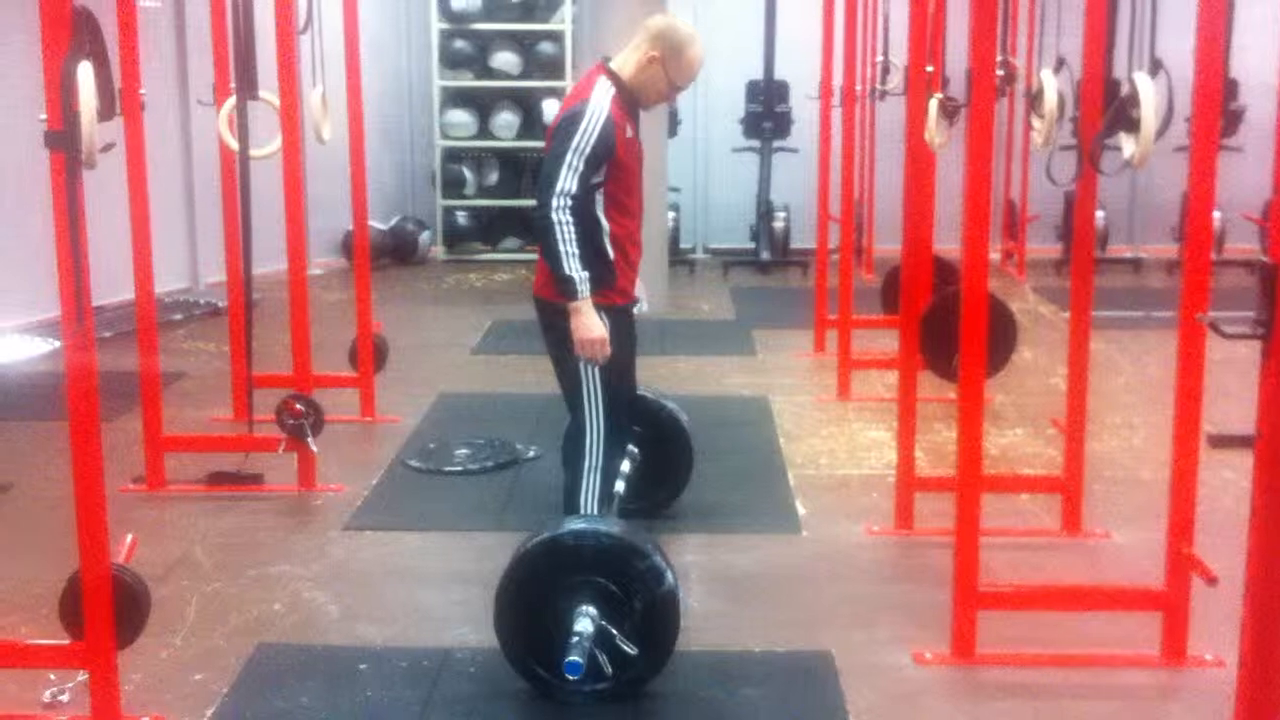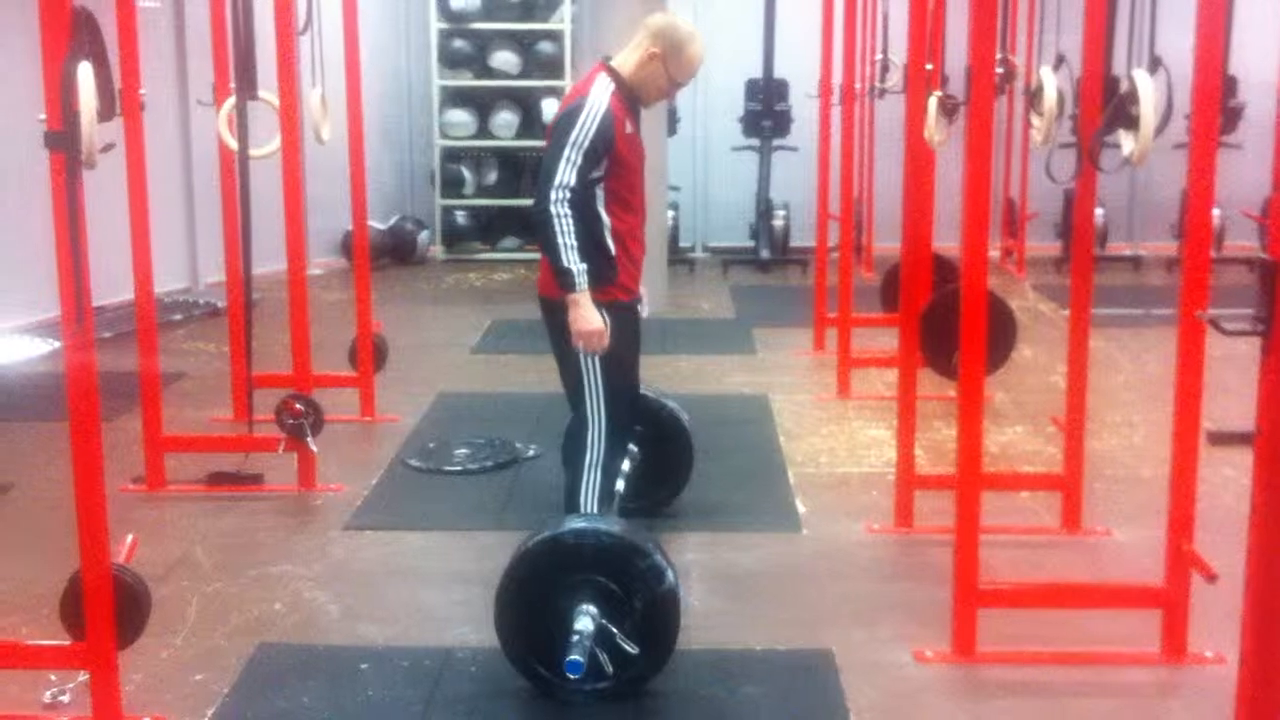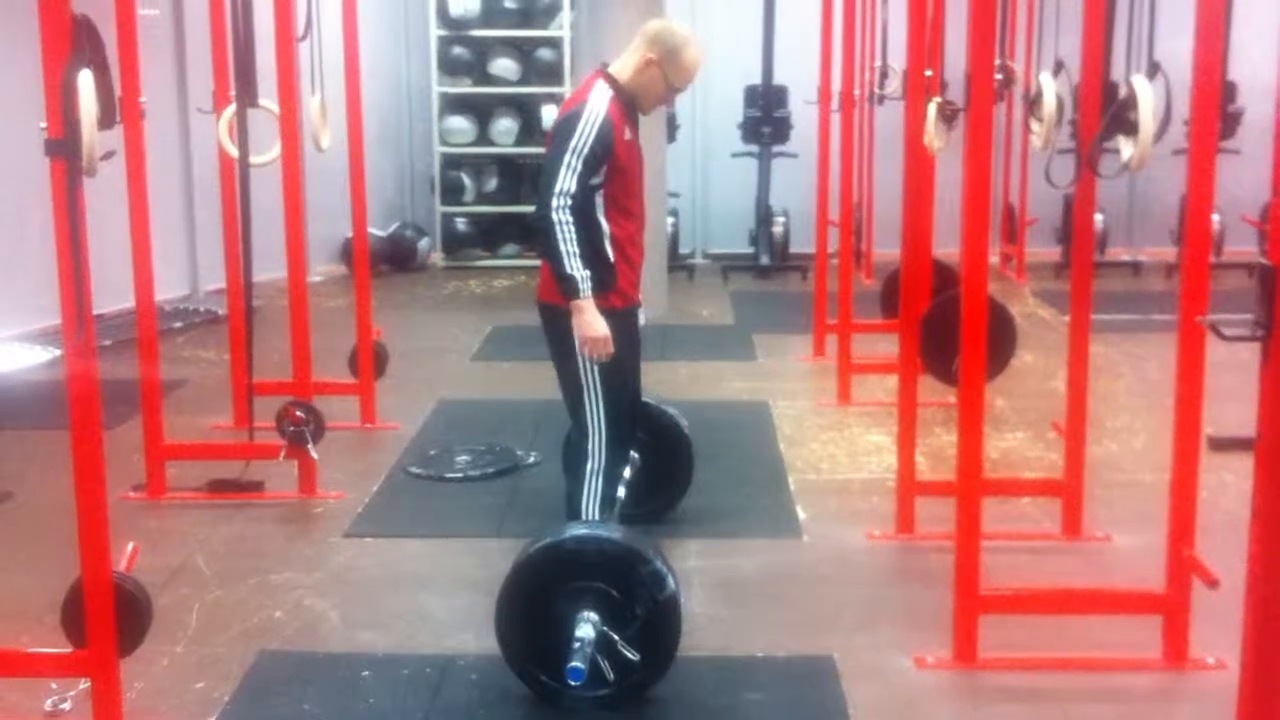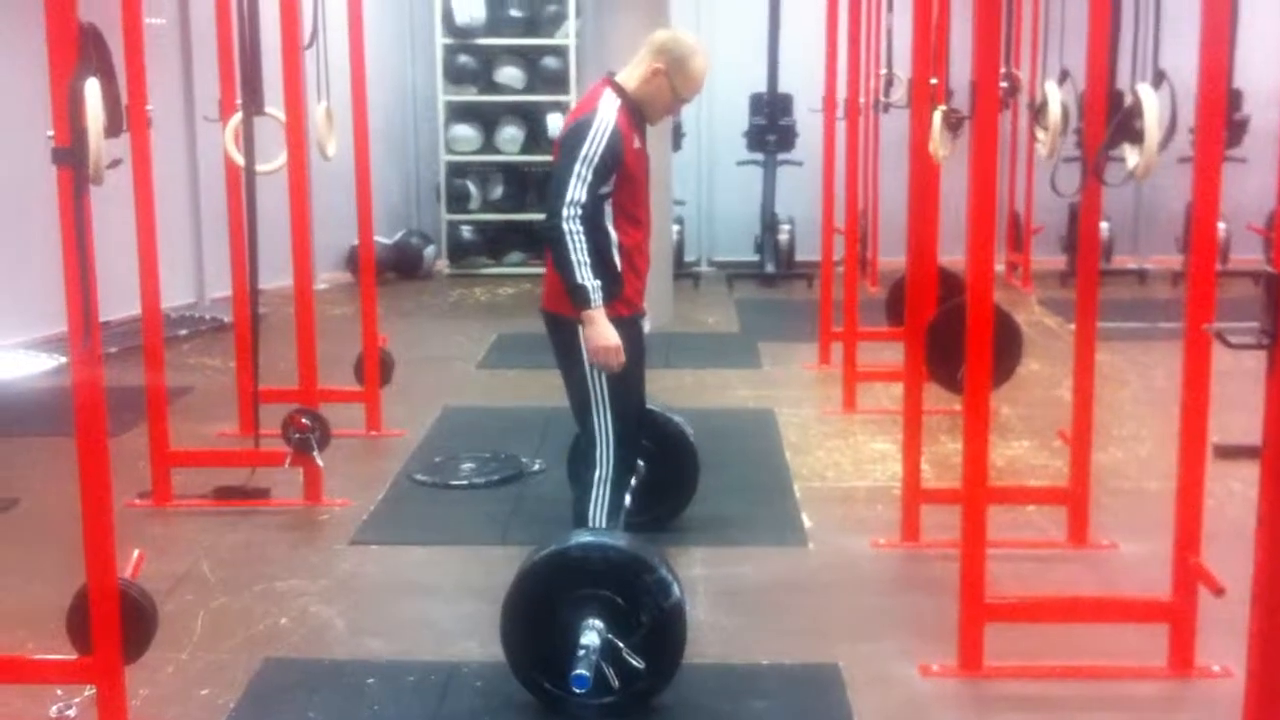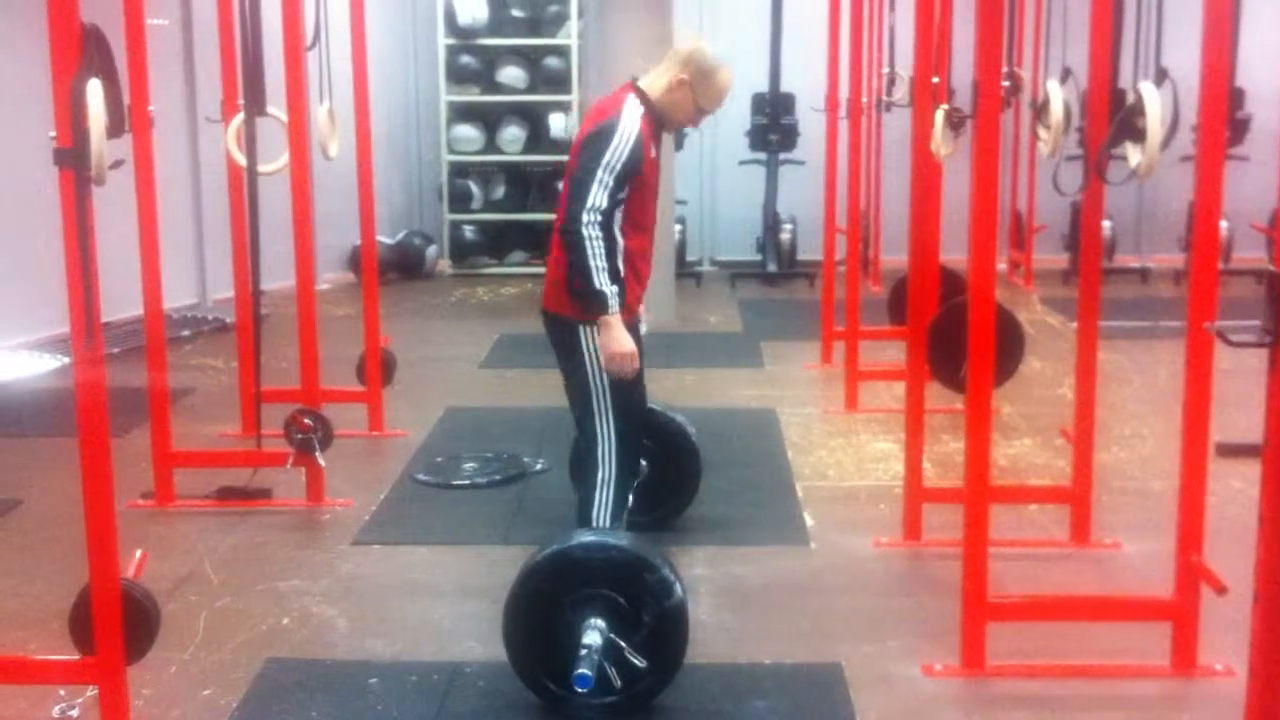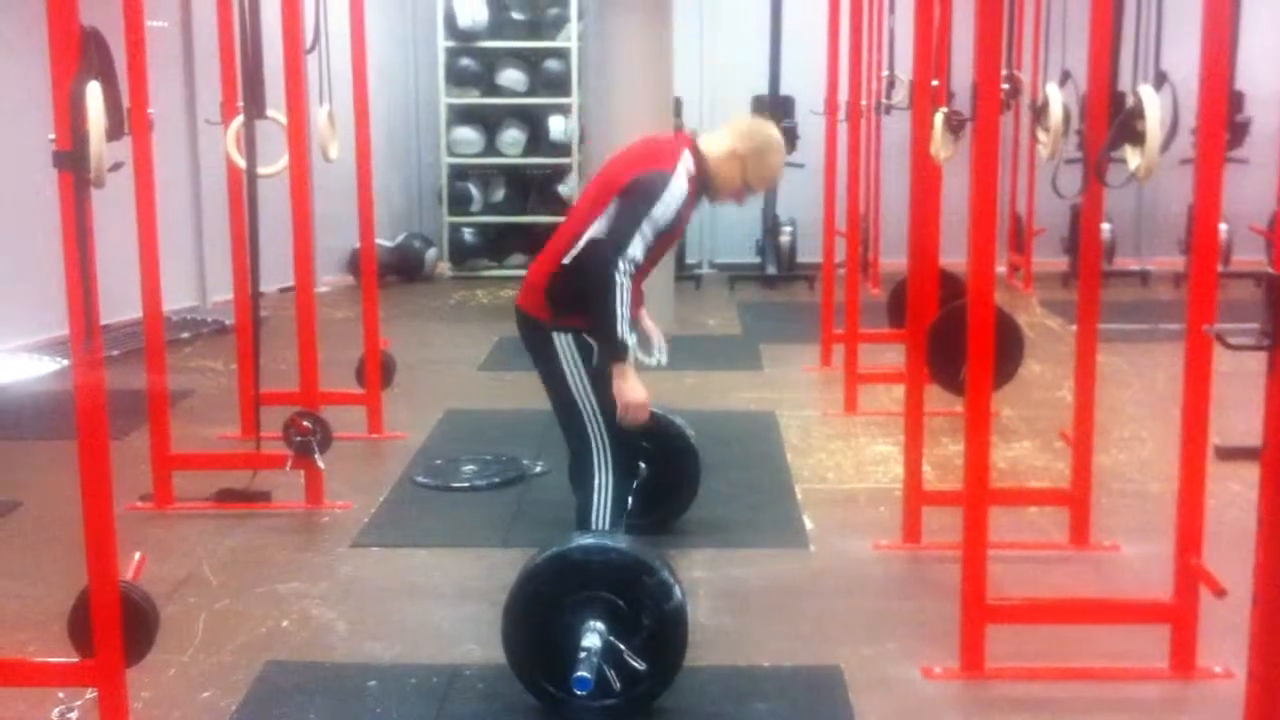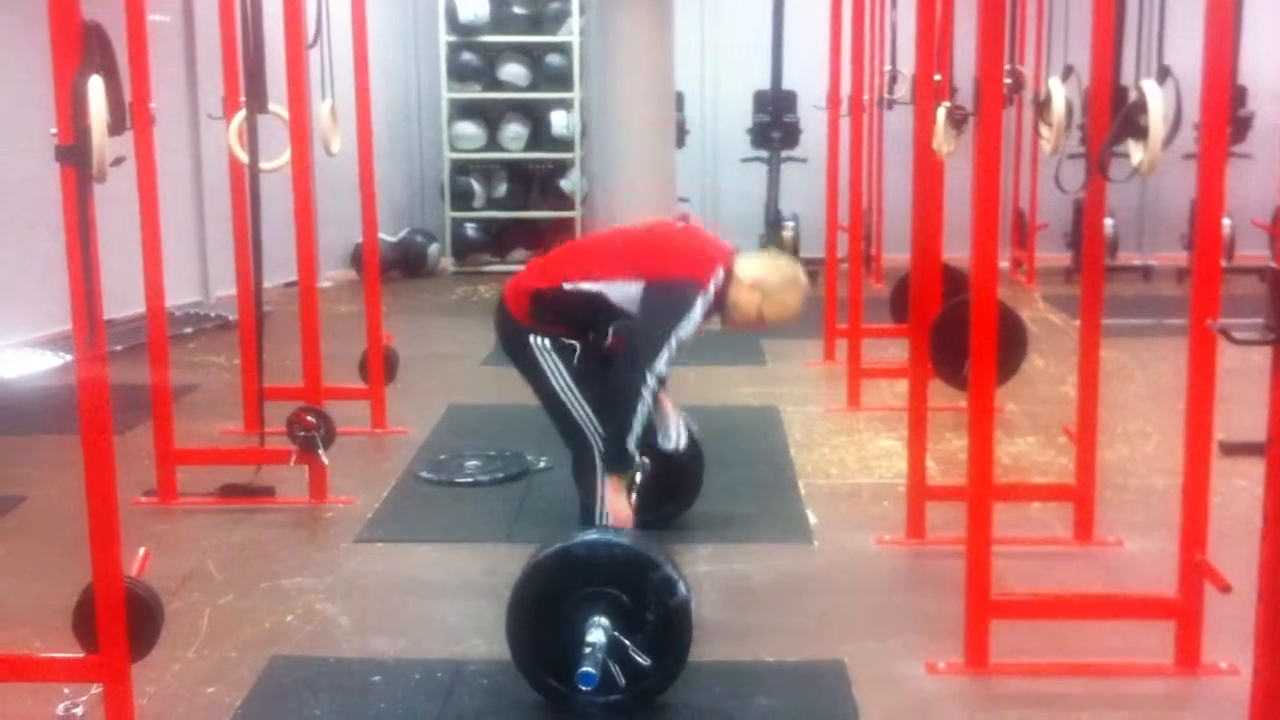
dt=0.3s
person 1, frame 1
left shoulder: (618, 104)
right shoulder: (593, 111)
right elbow: (554, 210)
right wrist: (580, 307)
left hip: (608, 295)
right hip: (584, 305)
left knee: (615, 416)
right knee: (596, 427)
left ankle: (600, 523)
person 1, frame 2
left shoulder: (620, 102)
right shoulder: (593, 107)
right elbow: (552, 204)
right wrist: (579, 299)
left hip: (614, 293)
right hip: (587, 303)
left knee: (619, 414)
right knee: (598, 424)
left ankle: (600, 521)
person 1, frame 3
left shoulder: (619, 110)
right shoulder: (591, 114)
right elbow: (554, 211)
right wrist: (582, 305)
left hip: (614, 300)
right hip: (587, 308)
left knee: (621, 422)
right knee: (600, 433)
left ankle: (602, 528)
person 1, frame 4
left shoulder: (623, 117)
right shoulder: (600, 122)
right elbow: (565, 221)
right wrist: (593, 315)
left hip: (617, 308)
right hip: (592, 315)
left knee: (627, 430)
right knee: (607, 439)
left ankle: (608, 536)
person 1, frame 5
left shoulder: (635, 121)
right shoulder: (622, 129)
right elbow: (584, 226)
right wrist: (608, 321)
left hip: (610, 309)
right hip: (587, 314)
left knee: (627, 427)
right knee: (608, 438)
left ankle: (612, 535)
person 1, frame 6
left shoulder: (679, 161)
right shoulder: (671, 179)
right elbow: (615, 266)
left wrist: (636, 309)
right wrist: (623, 370)
left hip: (573, 308)
right hip: (556, 317)
left knee: (626, 424)
right knee: (604, 445)
left ankle: (610, 536)
person 1, frame 7
left shoulder: (705, 258)
right shoulder: (693, 287)
right elbow: (636, 371)
left wrist: (659, 394)
right wrist: (617, 480)
left hip: (563, 312)
right hip: (534, 321)
right knee: (600, 446)
